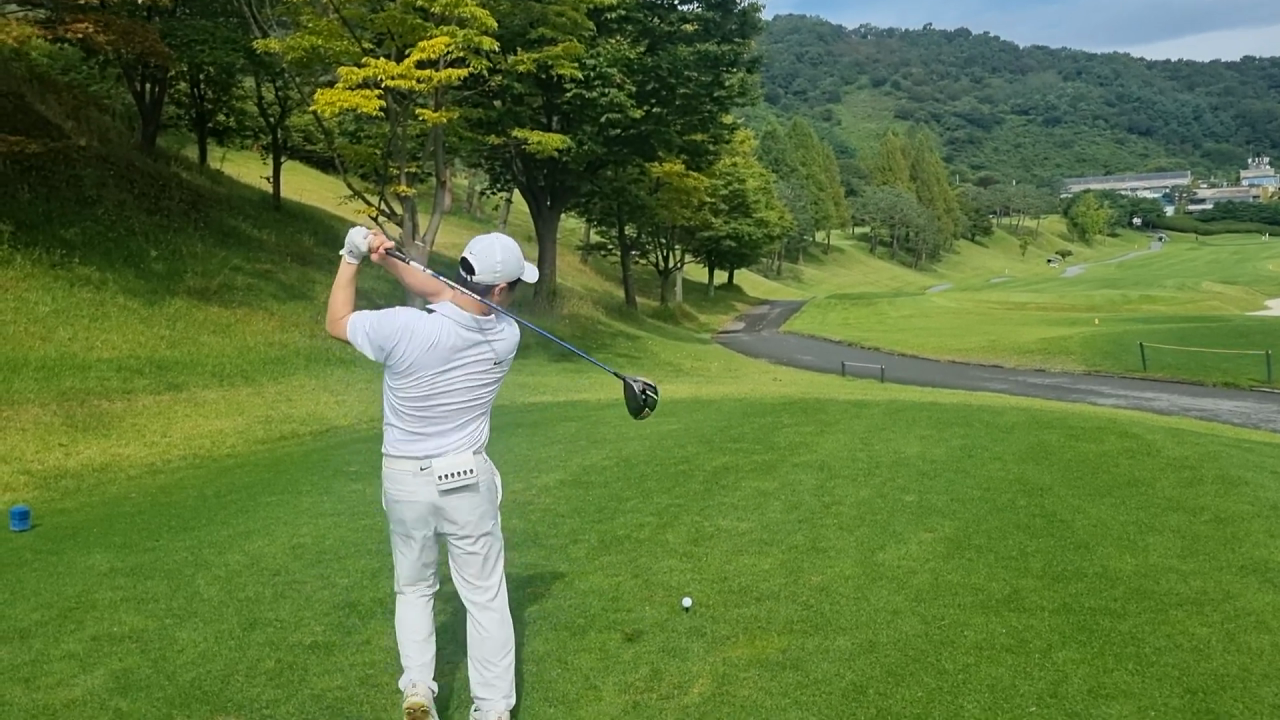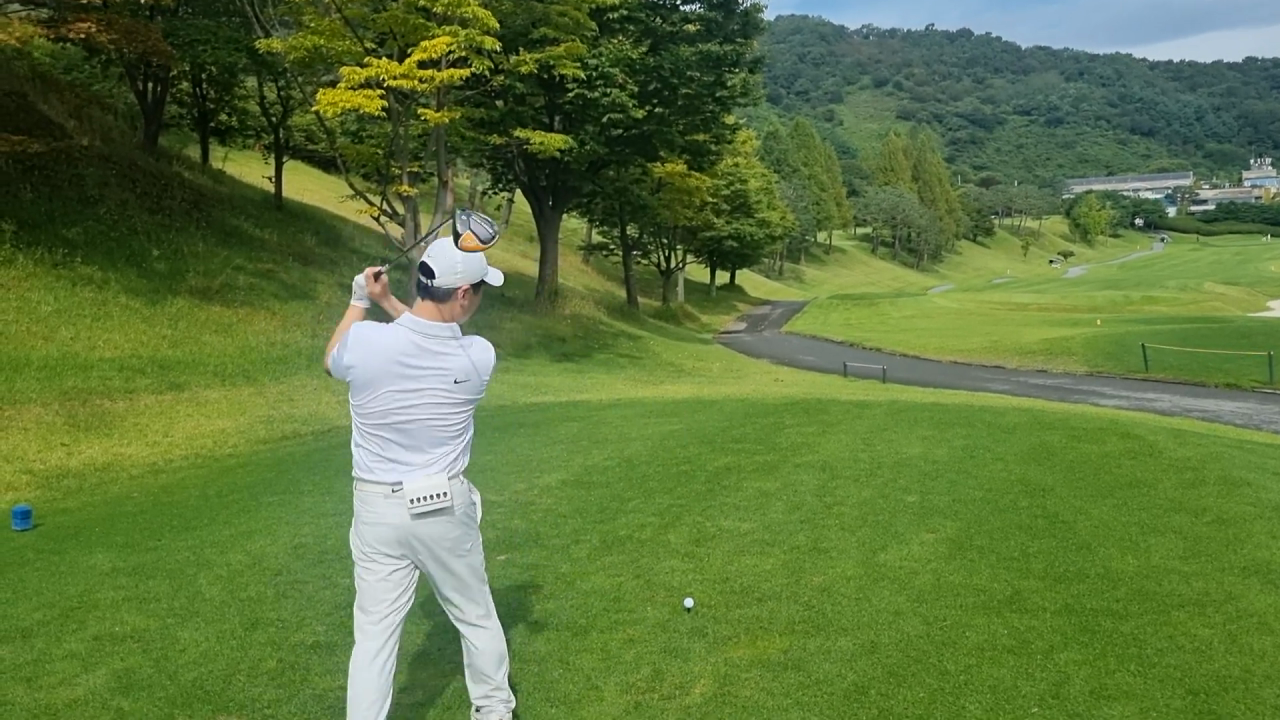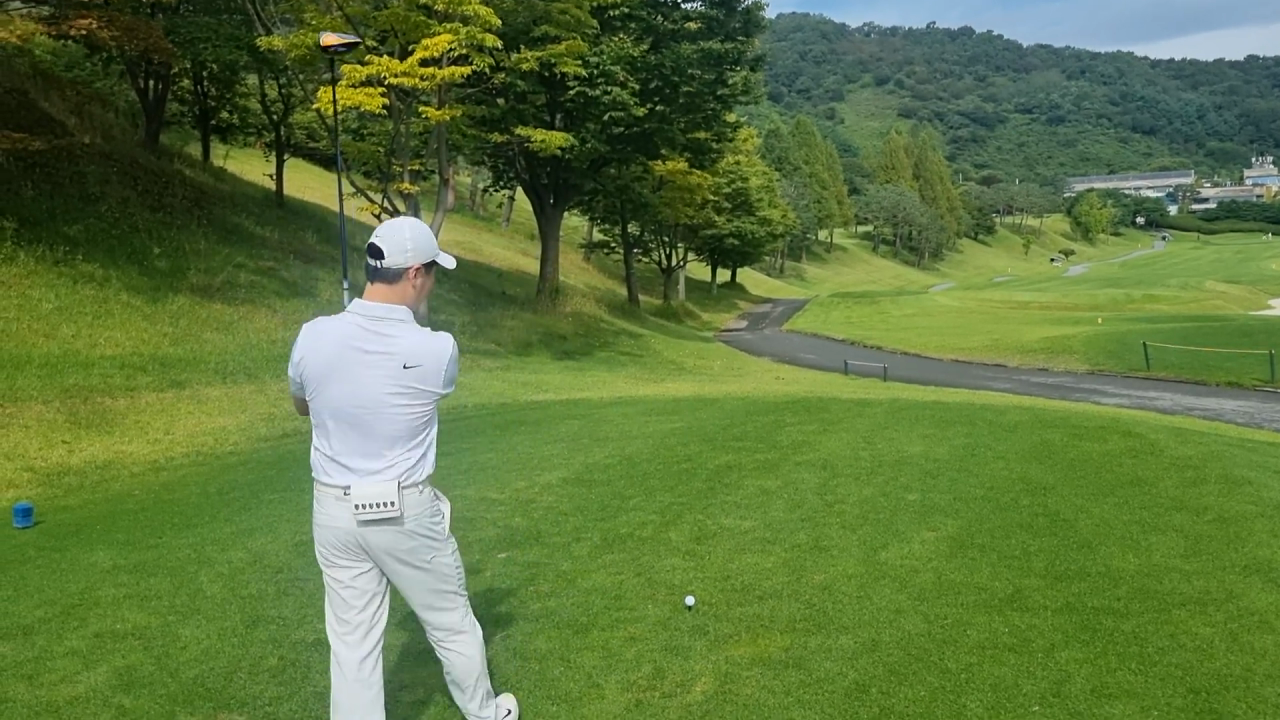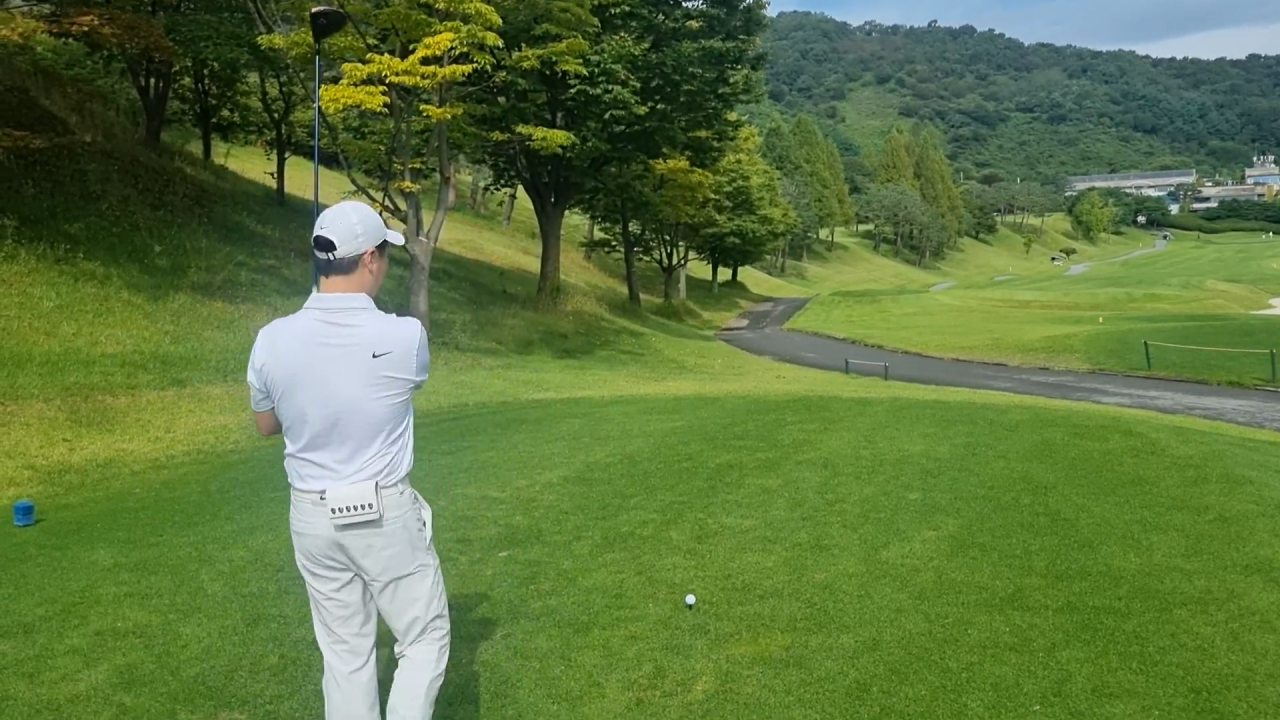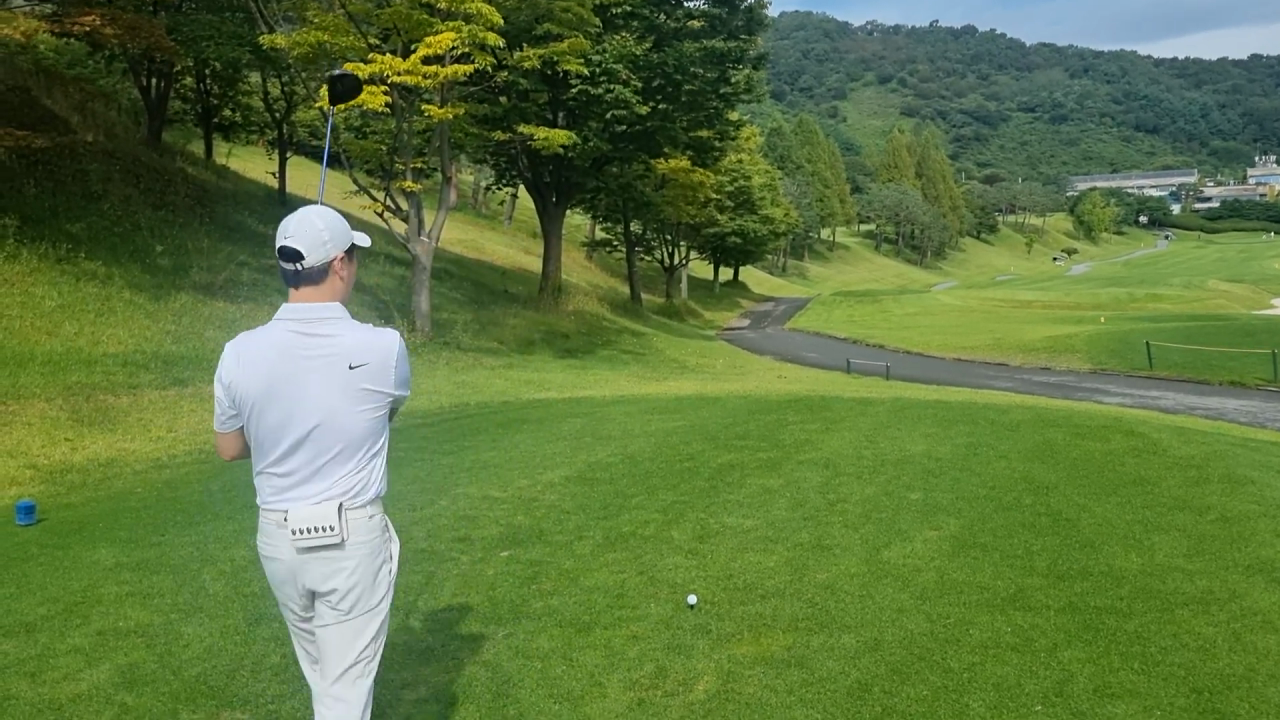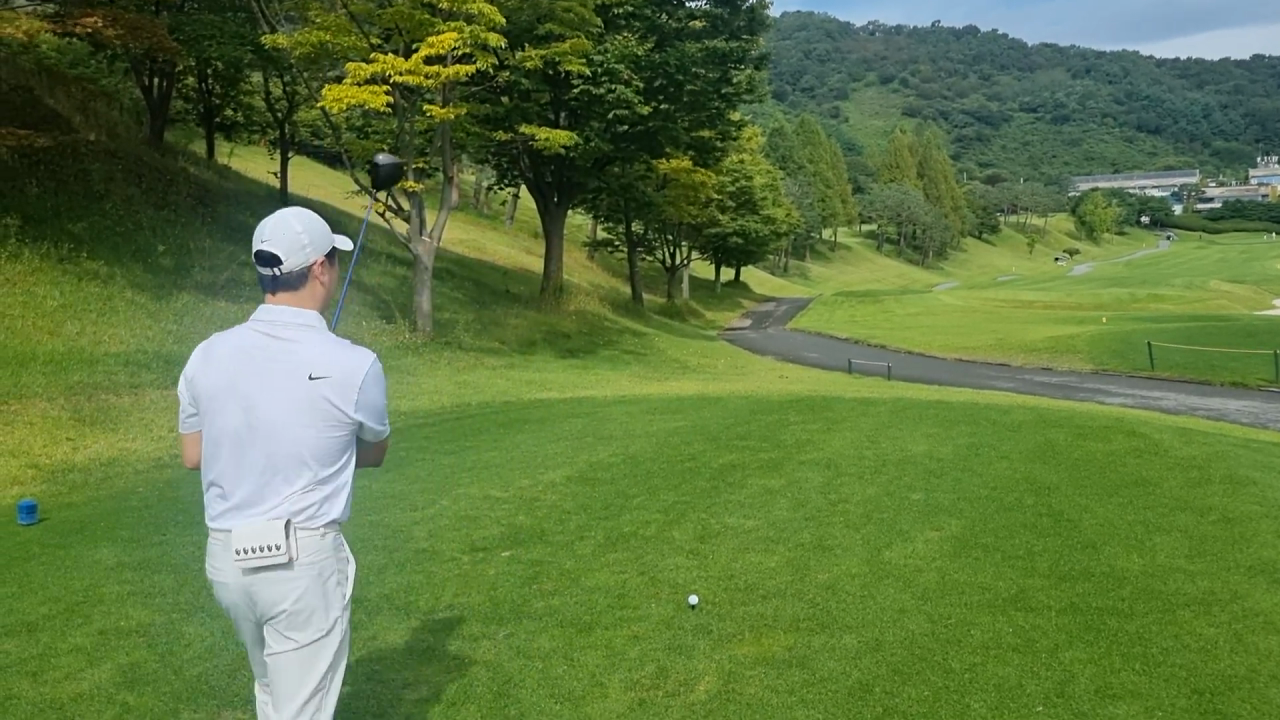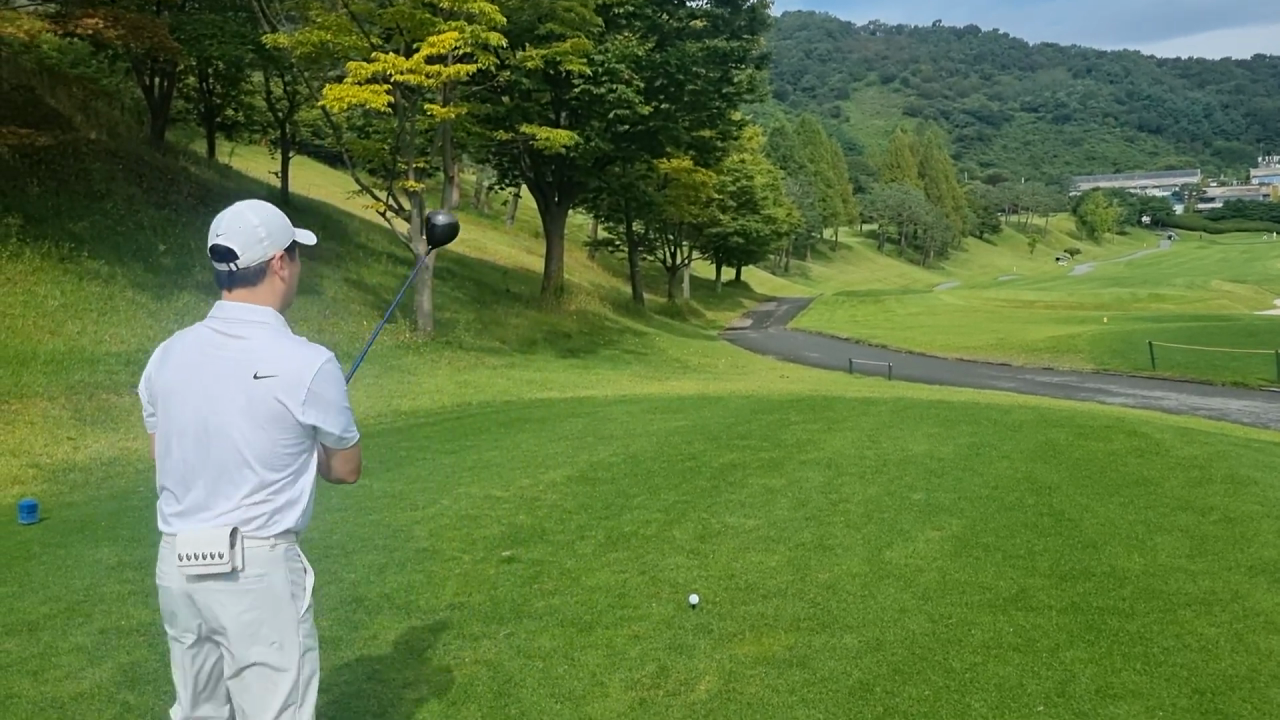
dt=0.2s
person 1, frame 1
left shoulder: (403, 329)
right shoulder: (506, 336)
left elbow: (337, 323)
right elbow: (449, 297)
left wrist: (353, 255)
right wrist: (391, 261)
left hip: (404, 480)
right hip: (467, 481)
left knee: (413, 589)
right knee: (484, 596)
person 1, frame 2
left shoulder: (365, 341)
right shoulder: (479, 358)
left elbow: (332, 361)
left wrist: (360, 300)
right wrist: (387, 300)
left hip: (377, 507)
right hip: (444, 507)
left knee: (375, 628)
right knee: (474, 613)
person 1, frame 3
left shoulder: (313, 337)
right shoulder: (438, 349)
left hip: (335, 512)
right hip: (406, 512)
left knee: (352, 644)
right knee: (451, 622)
person 1, frame 4
left shoulder: (272, 340)
right shoulder: (405, 335)
left elbow: (267, 425)
left hip: (312, 517)
right hip: (385, 514)
left knee: (344, 654)
right knee: (425, 638)
person 1, frame 5
left shoulder: (241, 354)
right shoulder: (384, 347)
left elbow: (228, 448)
left hip: (278, 538)
right hip: (352, 537)
left knee: (325, 674)
person 1, frame 6
left shoulder: (209, 356)
right shoulder: (354, 365)
left elbow: (193, 456)
right elbow: (373, 454)
left hip: (226, 558)
right hip: (304, 560)
person 1, frame 7
left shoulder: (168, 356)
right shoulder: (307, 365)
left elbow: (165, 457)
right elbow: (346, 469)
left hip: (176, 567)
right hip: (258, 570)
